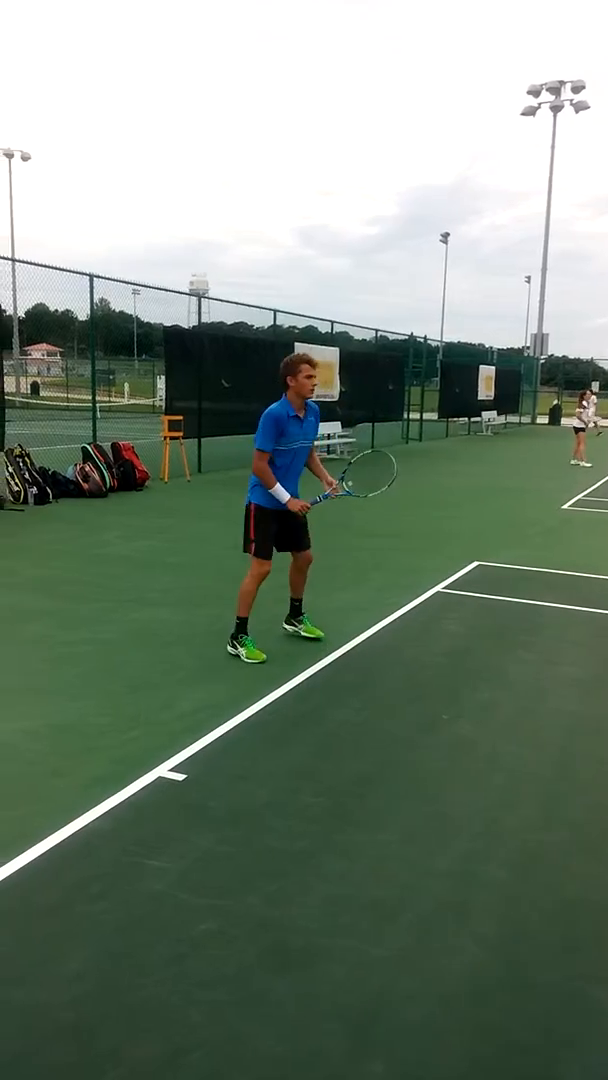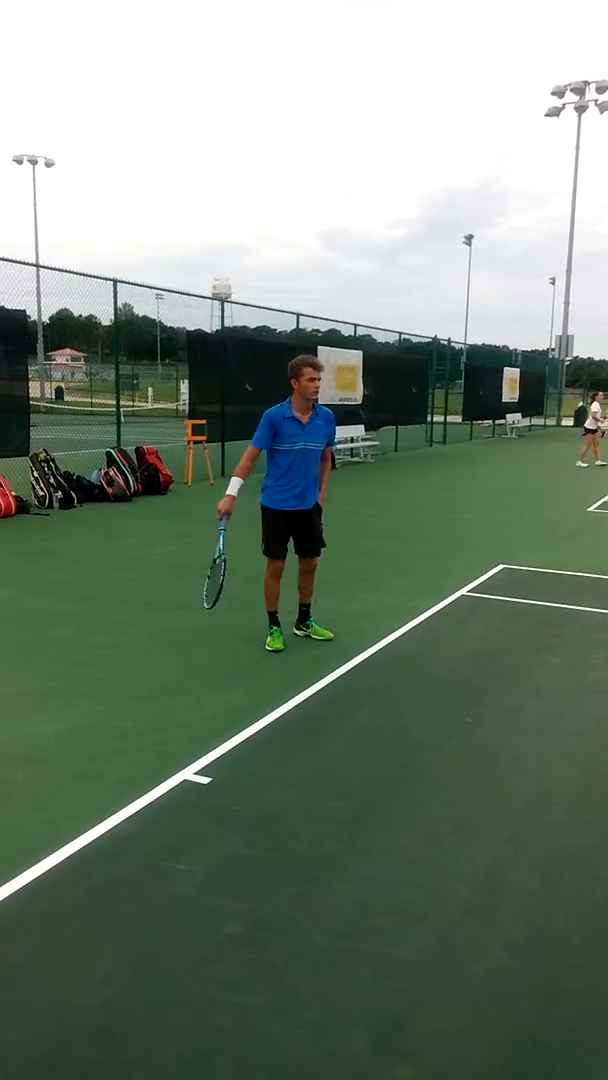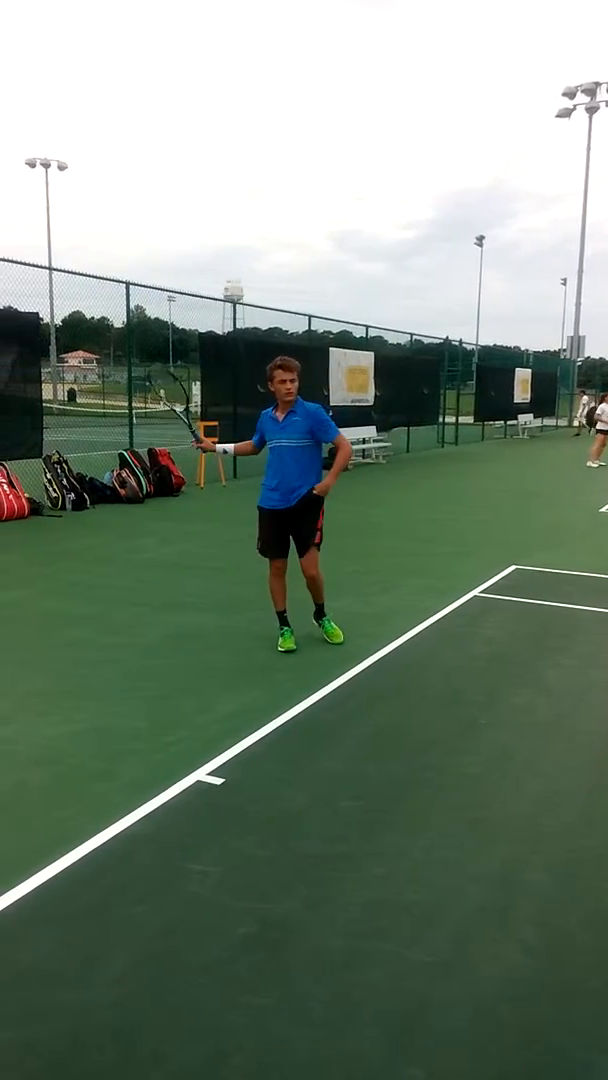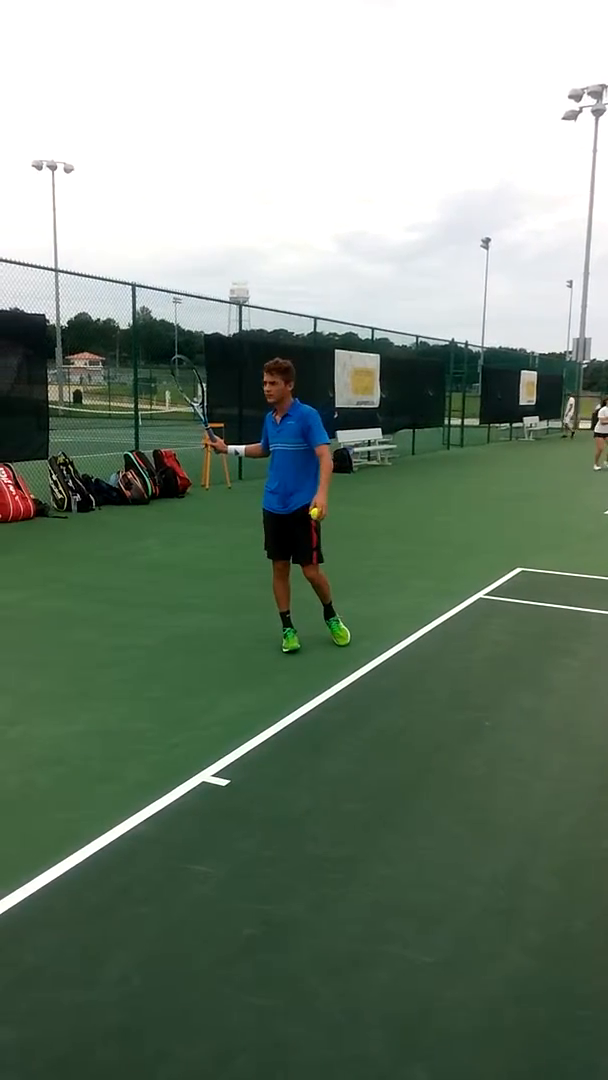
dt=0.7s
person 1, frame 1
left shoulder: (313, 412)
right shoulder: (274, 414)
right elbow: (259, 466)
left wrist: (326, 478)
right wrist: (288, 499)
left hip: (290, 502)
right hip: (265, 503)
left knee: (304, 558)
right knee: (260, 568)
left ankle: (295, 617)
right ankle: (238, 636)
person 1, frame 2
left shoulder: (326, 418)
right shoulder: (274, 416)
right elbow: (250, 456)
left wrist: (321, 495)
right wrist: (230, 494)
left hip: (309, 506)
right hip: (276, 505)
left knee: (309, 563)
right knee: (275, 565)
left ankle: (304, 621)
right ankle: (273, 627)
person 1, frame 3
left shoulder: (313, 413)
right shoulder: (266, 418)
left elbow: (345, 448)
right elbow: (254, 446)
left wrist: (328, 482)
right wrist: (216, 447)
left hip: (305, 502)
right hip: (271, 504)
left knee: (310, 568)
right knee: (277, 566)
left ankle: (322, 616)
right ankle: (284, 627)
person 1, frame 4
left shoulder: (307, 416)
right shoulder: (269, 419)
left elbow: (325, 457)
left wrist: (321, 493)
right wrist: (228, 448)
left hip: (303, 507)
right hip: (273, 507)
left knee: (311, 570)
right knee: (279, 568)
left ankle: (331, 617)
right ankle: (288, 628)
